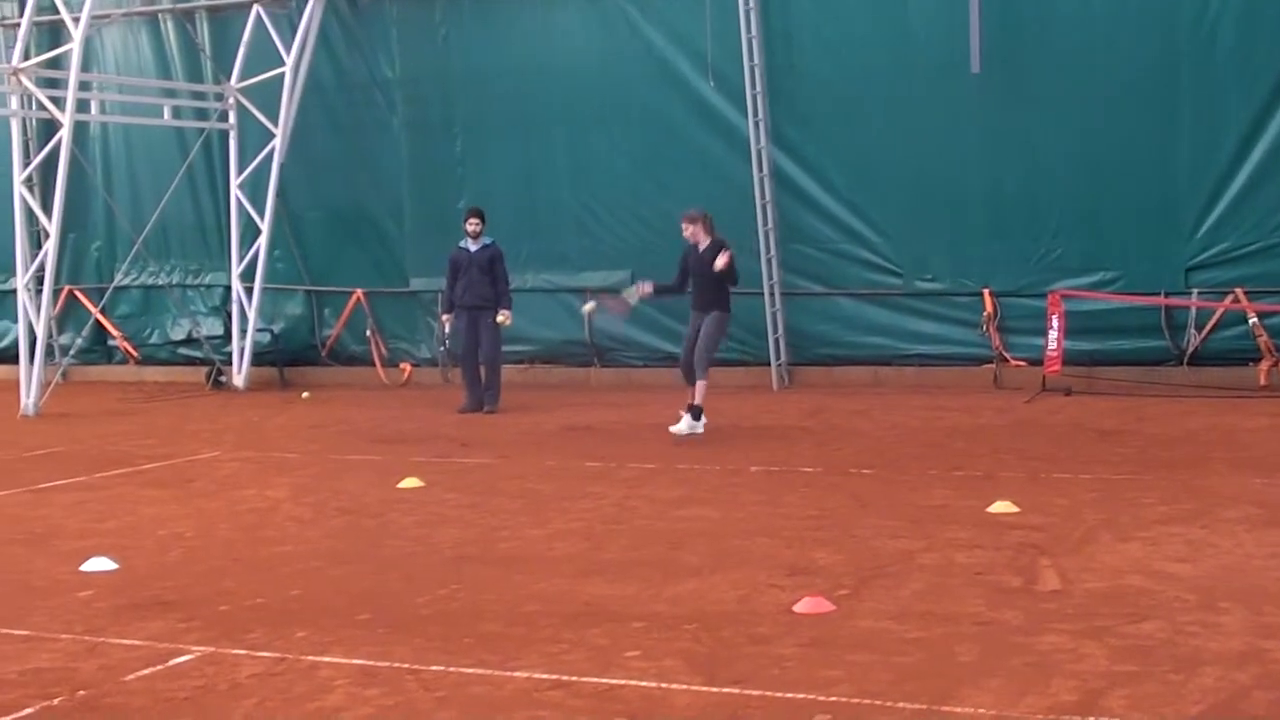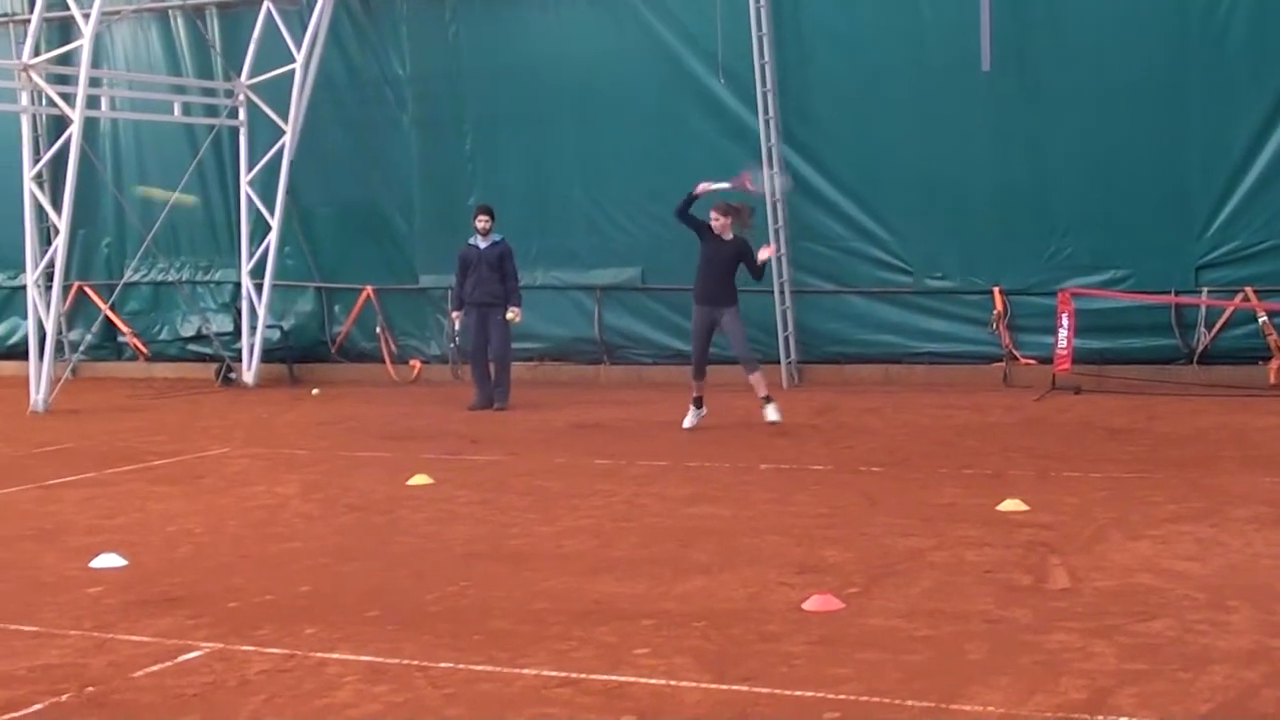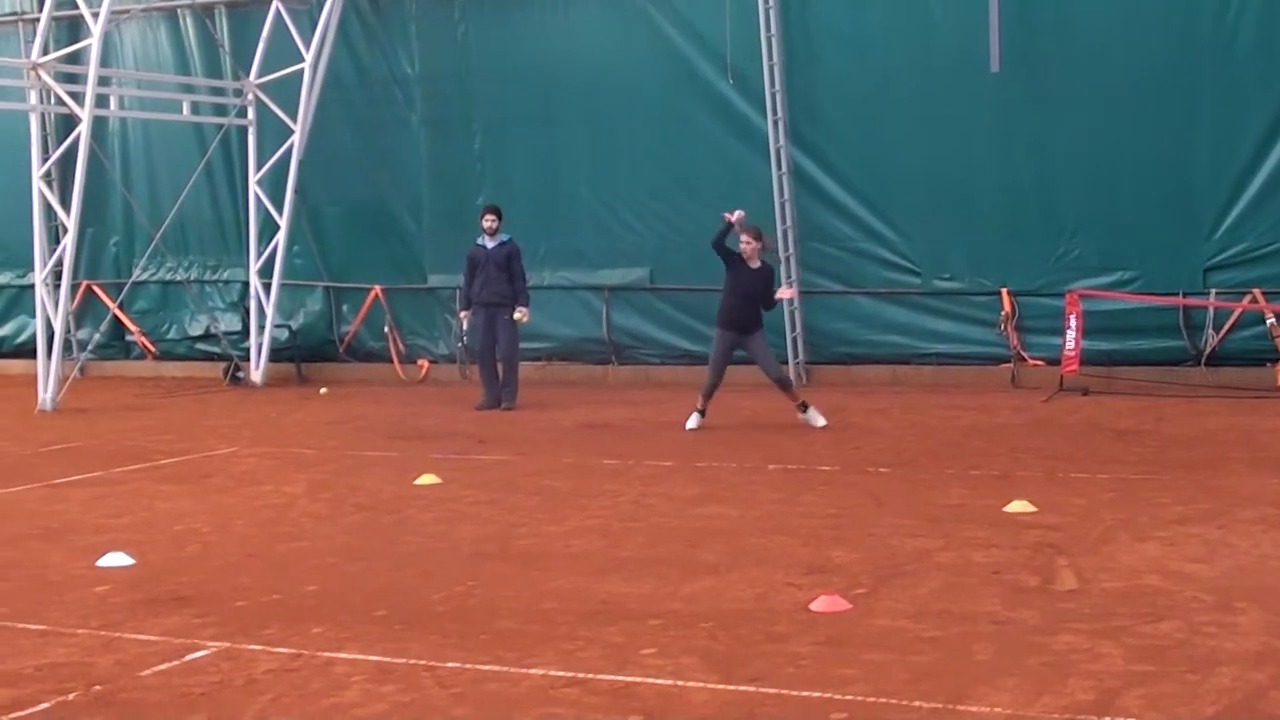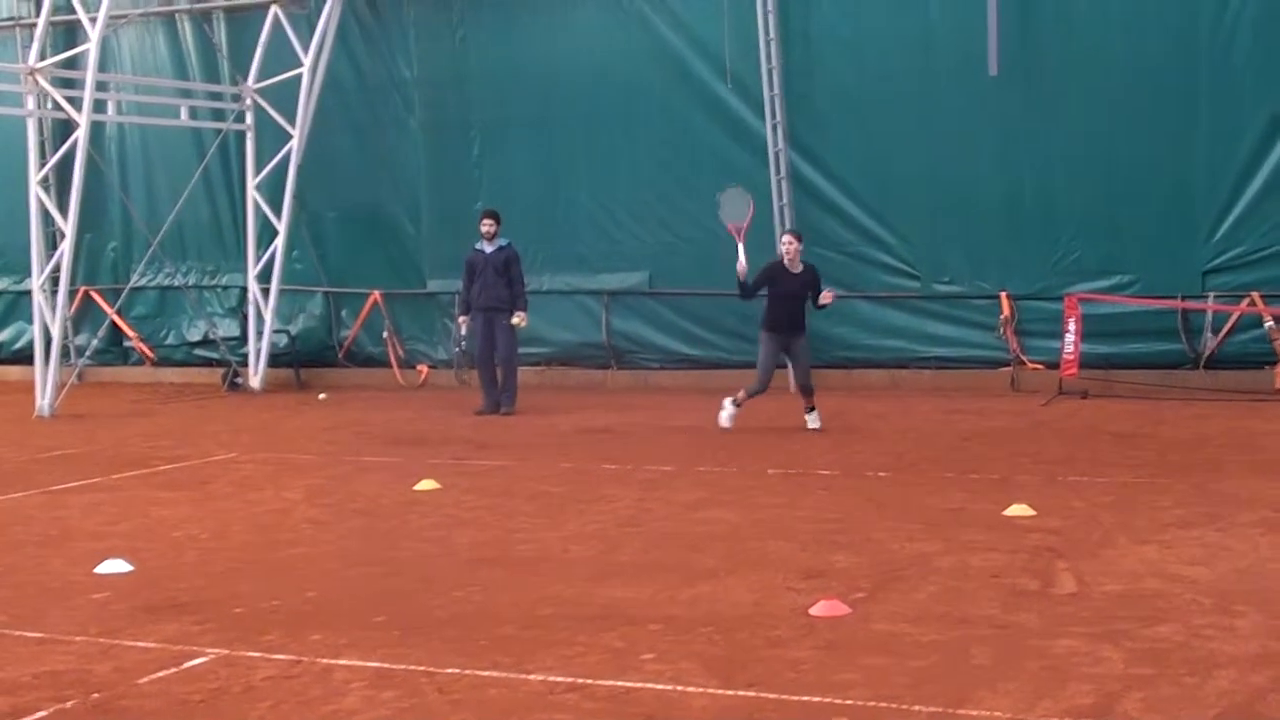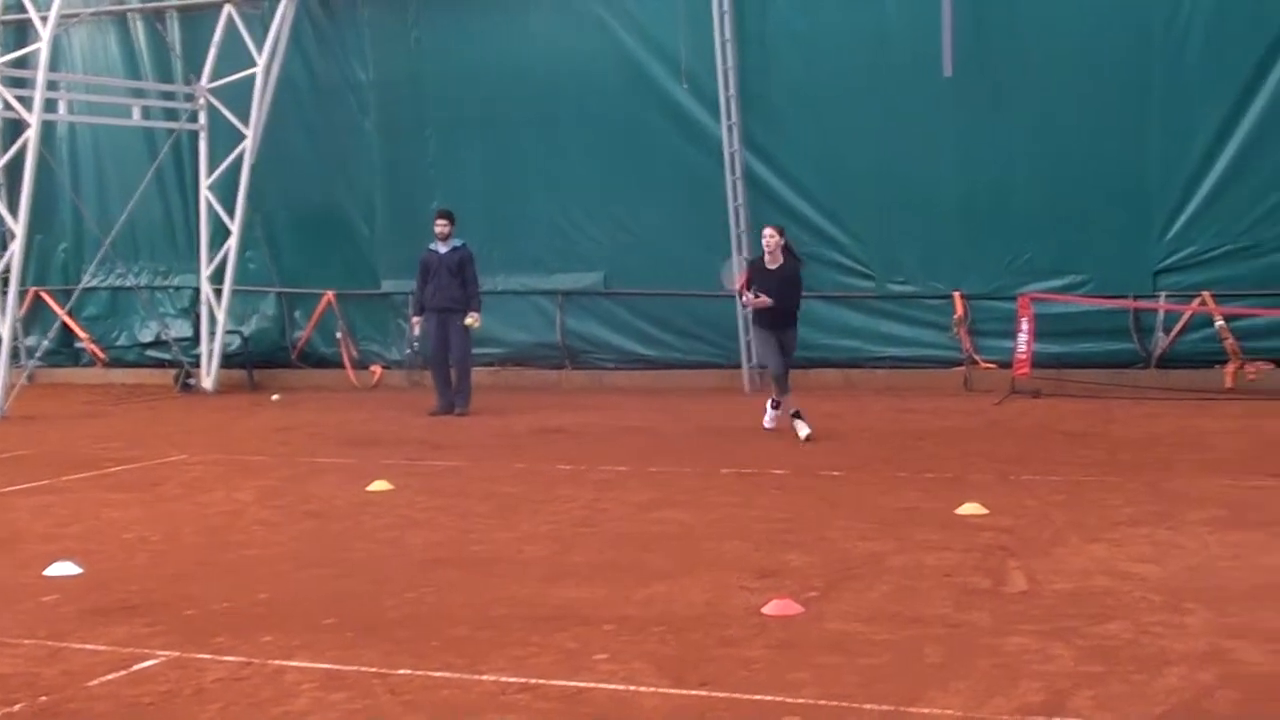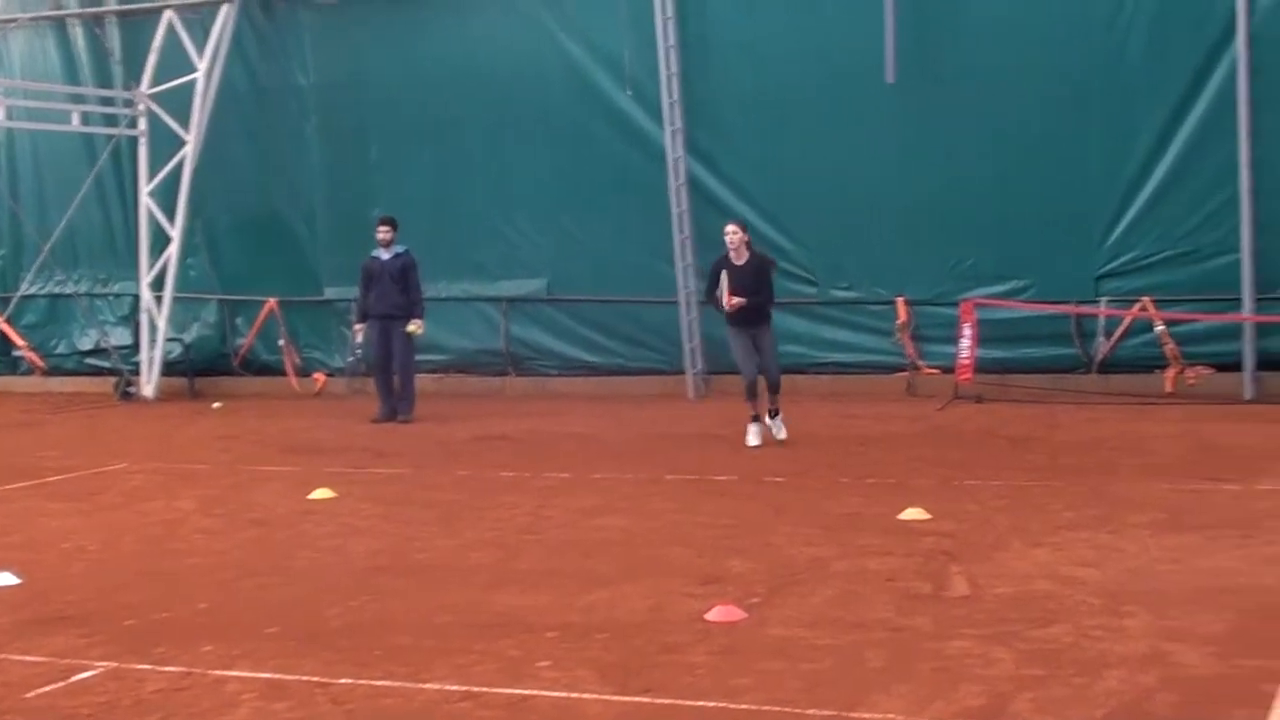
dt=0.2s
person 1, frame 1
left shoulder: (719, 246)
right shoulder: (690, 252)
left elbow: (733, 281)
right elbow: (679, 285)
left wrist: (721, 268)
right wrist: (652, 288)
left hip: (717, 314)
right hip: (698, 313)
left knee: (700, 361)
right knee: (686, 362)
left ankle: (695, 418)
right ankle: (693, 410)
person 1, frame 2
left shoulder: (740, 245)
right shoulder: (706, 233)
left elbow: (757, 276)
right elbow: (680, 212)
left wrist: (760, 261)
right wrist: (696, 193)
left hip: (727, 309)
right hip: (702, 307)
left knee: (744, 354)
right knee: (698, 360)
left ankle: (768, 404)
right ankle: (696, 407)
person 1, frame 3
left shoulder: (767, 271)
right shoulder: (733, 260)
left elbow: (765, 305)
right elbow: (716, 244)
left wrist: (777, 297)
right wrist: (731, 222)
left hip: (753, 332)
right hip: (726, 331)
left knee: (778, 376)
right knee: (713, 381)
left ankle: (805, 409)
right ankle: (699, 413)
person 1, frame 4
left shoulder: (811, 273)
right shoulder: (772, 270)
left elbow: (816, 303)
right elbow: (747, 295)
left wrist: (823, 300)
right wrist: (741, 277)
left hip: (797, 335)
right hip: (771, 334)
left knee: (804, 384)
right knee: (761, 385)
left ankle: (810, 412)
right ankle: (733, 404)
person 1, frame 5
left shoulder: (792, 269)
right shoulder: (754, 266)
left elbow: (792, 303)
right elbow: (746, 294)
left wrist: (770, 302)
right wrist: (746, 298)
left hip: (787, 329)
right hip: (763, 329)
left knee: (782, 374)
right knee: (776, 370)
left ankle: (775, 404)
right ankle: (797, 419)
person 1, frame 6
left shoulder: (759, 263)
right shoulder: (720, 265)
left elbow: (768, 299)
right elbow: (709, 295)
left wrist: (744, 302)
right wrist: (723, 304)
left hip: (761, 327)
right hip: (736, 328)
left knee: (773, 376)
right knee: (750, 376)
left ankle: (774, 414)
right ankle: (754, 422)
person 2, frame 1
left shoulder: (493, 250)
right shoulder: (457, 253)
left elbow: (502, 281)
right elbow: (450, 284)
left wrist: (505, 306)
right wrist: (446, 310)
left hip: (487, 311)
right hip: (464, 311)
left knee: (490, 355)
right knee: (466, 356)
left ankle: (491, 399)
right ankle: (474, 399)
person 2, frame 2
left shoulder: (502, 247)
right shoulder: (466, 250)
left elbow: (511, 278)
right elbow: (460, 281)
left wrist: (515, 303)
right wrist: (456, 307)
left hip: (497, 308)
right hip: (473, 308)
left knee: (500, 352)
right knee: (476, 352)
left ankle: (501, 396)
right ankle: (483, 396)
person 2, frame 3
left shoulder: (510, 247)
right shoulder: (474, 250)
left elbow: (519, 278)
right elbow: (468, 281)
left wrist: (523, 303)
right wrist: (464, 307)
left hip: (504, 307)
right hip: (481, 308)
left knee: (507, 352)
right knee: (483, 352)
left ankle: (508, 396)
right ankle: (491, 395)
person 2, frame 4
left shoulder: (508, 252)
right shoulder: (473, 255)
left elbow: (517, 283)
right elbow: (466, 286)
left wrist: (521, 308)
right wrist: (463, 312)
left hip: (503, 312)
right hip: (479, 313)
left knee: (506, 356)
right knee: (482, 357)
left ankle: (507, 401)
right ankle: (490, 400)
person 2, frame 5
left shoulder: (463, 252)
right shoulder: (427, 255)
left elbow: (471, 283)
right elbow: (421, 286)
left wrist: (474, 309)
right wrist: (417, 313)
left hip: (457, 313)
right hip: (434, 314)
left knee: (460, 357)
right knee: (436, 358)
left ankle: (462, 401)
right ankle: (445, 401)
person 2, frame 6
left shoulder: (405, 259)
right shoulder: (370, 262)
left elbow: (414, 290)
right elbow: (364, 293)
left wrist: (417, 316)
right wrist: (360, 319)
left hip: (400, 319)
right hip: (377, 320)
left knee: (404, 364)
right knee: (380, 364)
left ankle: (405, 408)
right ankle: (388, 408)
